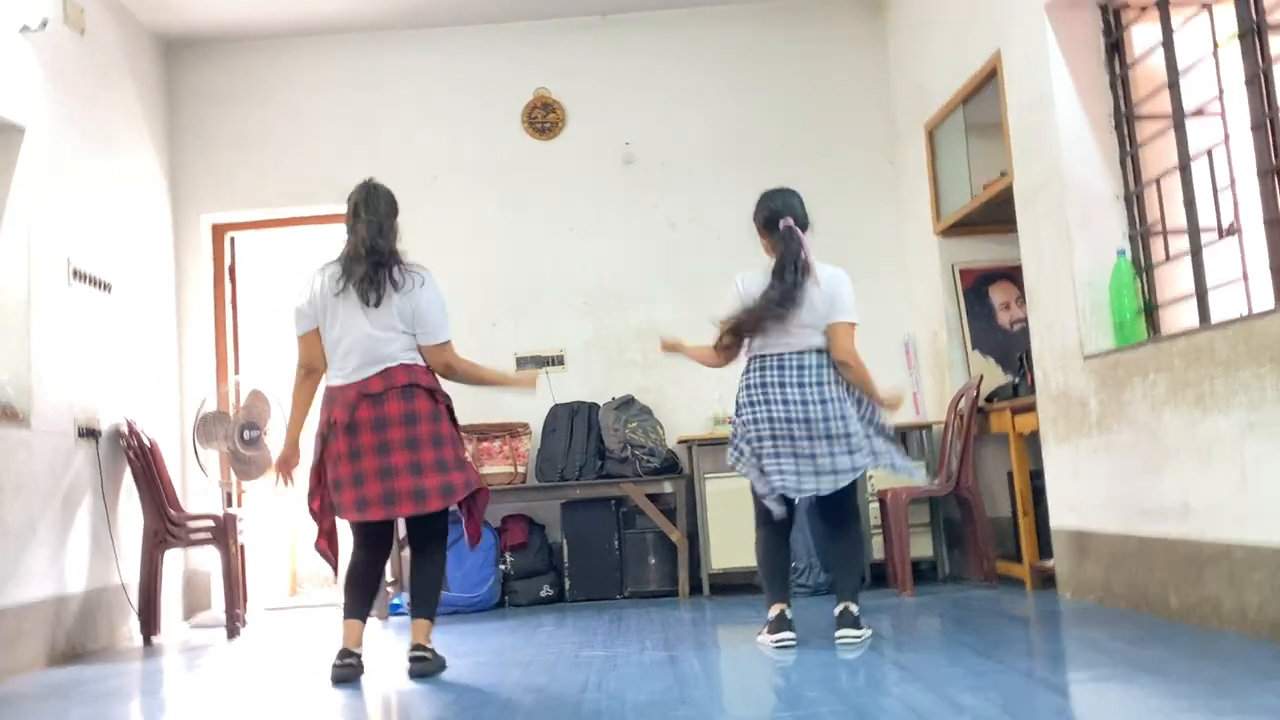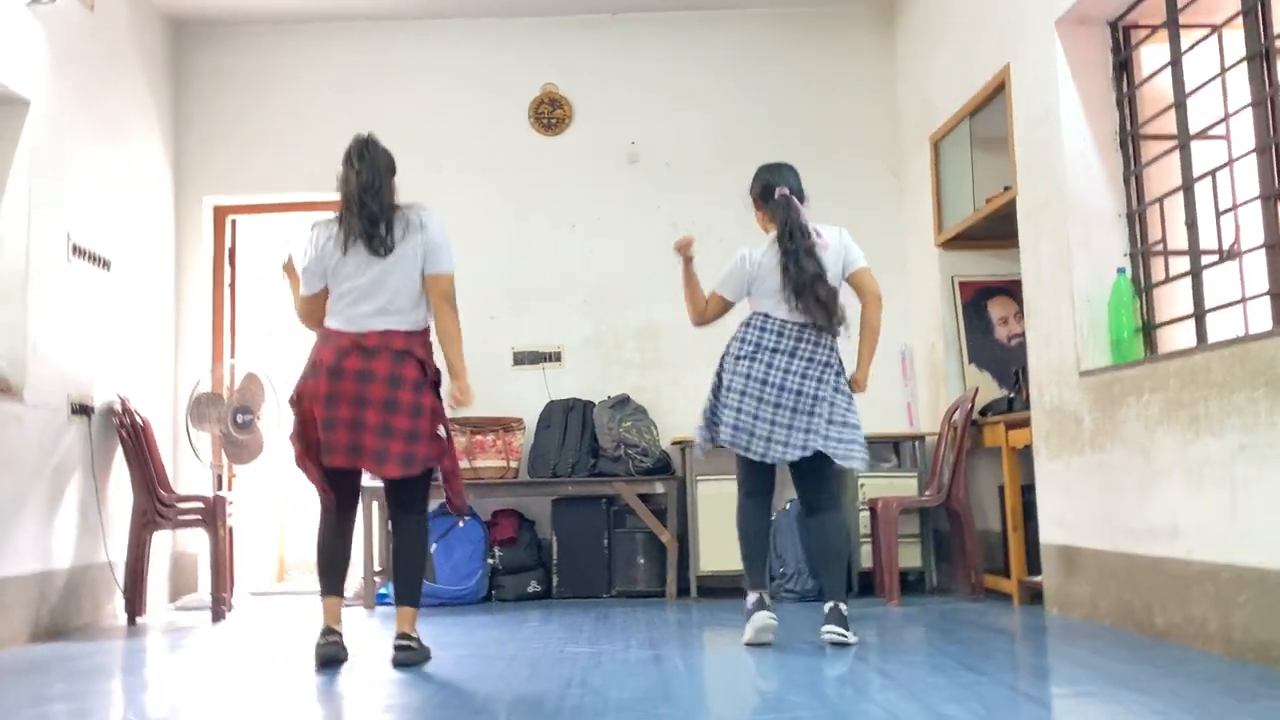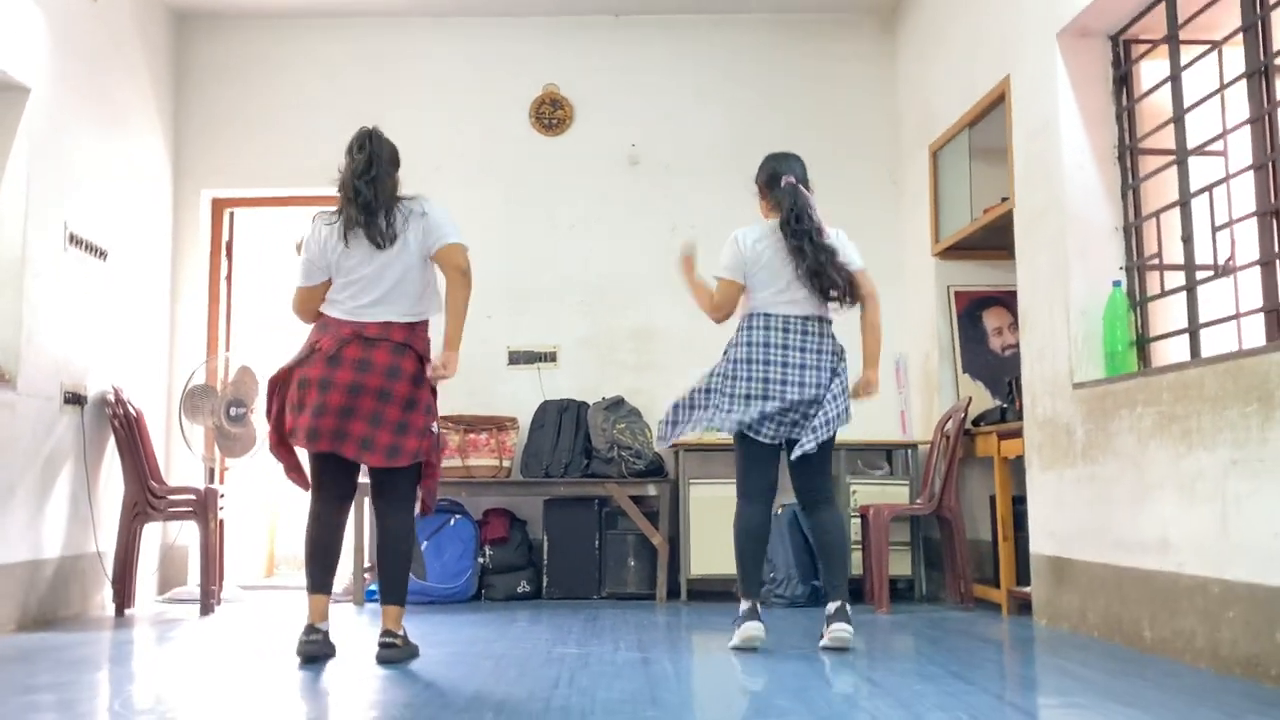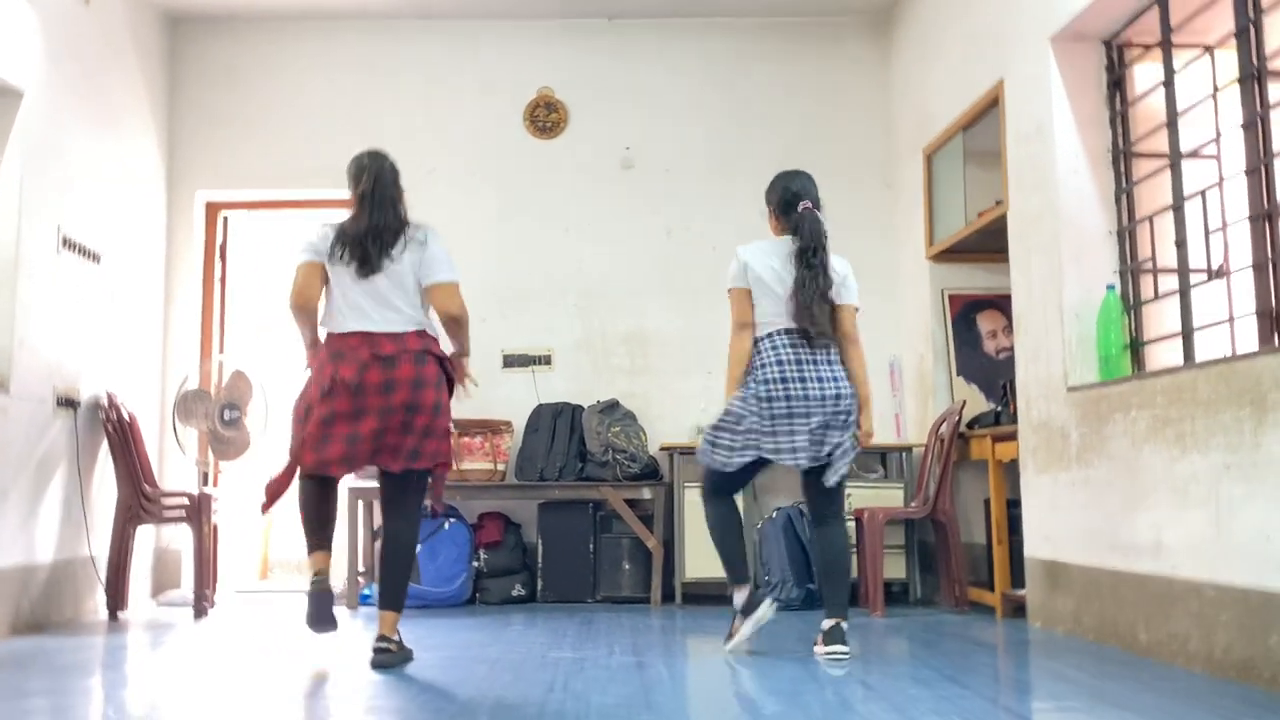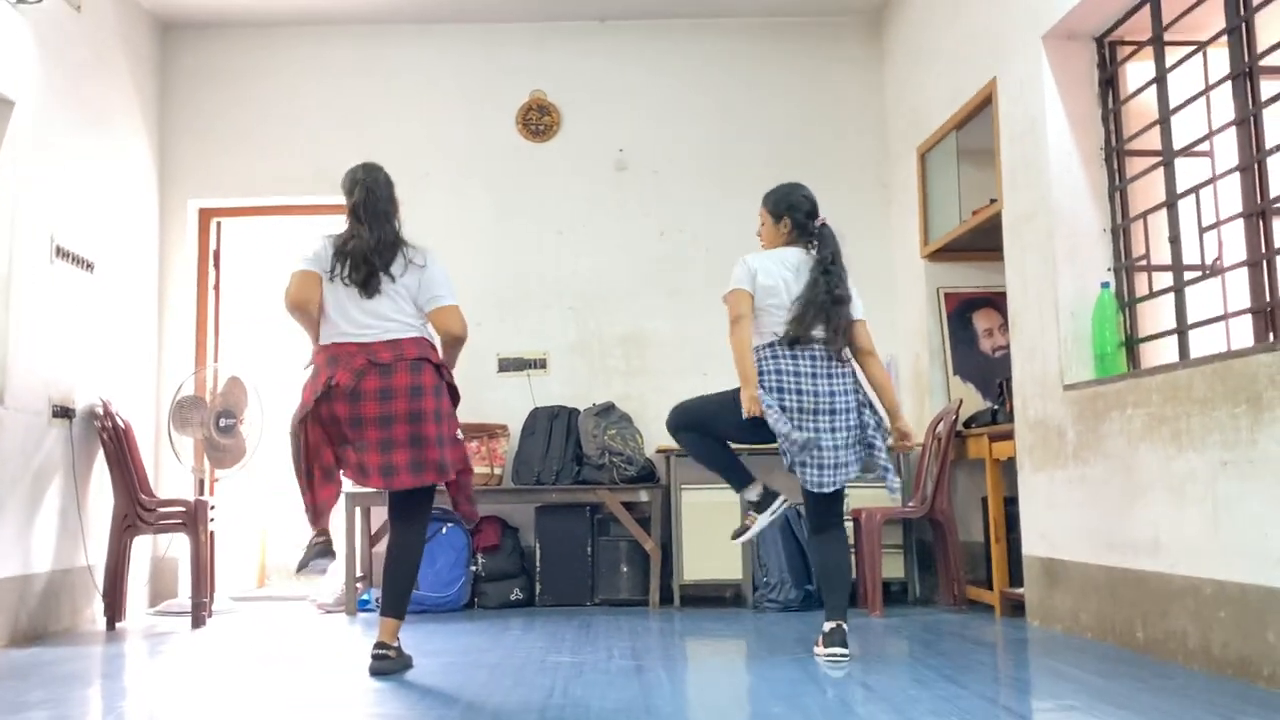
dt=0.2s
person 1, frame 1
left shoulder: (321, 283)
right shoulder: (416, 282)
left elbow: (310, 368)
right elbow: (441, 361)
left wrist: (291, 439)
right wrist: (506, 378)
left hip: (348, 419)
right hip: (411, 409)
left knee: (370, 544)
right knee: (428, 536)
left ankle: (350, 648)
right ankle: (422, 645)
person 1, frame 2
left shoulder: (325, 235)
right shoulder: (422, 226)
left elbow: (311, 317)
right elbow: (442, 300)
left wrist: (295, 281)
right wrist: (458, 371)
left hip: (338, 373)
right hip: (403, 372)
left knee: (338, 505)
right knee: (408, 509)
left ankle: (331, 631)
right ankle: (406, 635)
person 1, frame 3
left shoulder: (327, 228)
right shoulder: (425, 214)
left elbow: (307, 306)
right elbow: (458, 268)
right wrist: (451, 346)
left hip: (335, 360)
right hip: (400, 362)
left knee: (329, 498)
right knee: (395, 504)
left ankle: (316, 627)
right ankle: (391, 632)
person 1, frame 4
left shoulder: (328, 239)
right shoulder: (422, 241)
left elbow: (302, 298)
right elbow: (453, 310)
left wrist: (313, 344)
right wrist: (460, 357)
left hip: (347, 371)
right hip: (414, 372)
left knee: (315, 467)
right knee: (402, 507)
left ankle: (320, 579)
right ankle: (387, 636)
person 1, frame 5
left shoulder: (328, 251)
right shoulder: (420, 261)
left elbow: (298, 301)
right elbow: (455, 330)
left wrist: (322, 340)
right wrist: (445, 366)
left hip: (344, 379)
right hip: (411, 381)
left knee: (307, 430)
right knee: (409, 519)
left ankle: (319, 537)
right ankle: (387, 643)
person 2, frame 1
left shoulder: (748, 285)
right shoulder: (833, 280)
left elbow: (722, 354)
right elbow: (845, 355)
left wrist: (681, 348)
right wrist: (879, 397)
left hip: (765, 407)
right hip: (826, 403)
left knee: (773, 522)
right knee: (841, 517)
left ankle: (779, 614)
right ankle: (847, 610)
person 2, frame 2
left shoulder: (750, 259)
right shoulder: (835, 240)
left elbow: (701, 316)
right elbow: (872, 297)
left wrist: (688, 264)
right wrist: (863, 365)
left hip: (754, 372)
right hip: (814, 378)
left knee: (754, 494)
right knee: (822, 500)
left ankle: (758, 599)
right ankle: (835, 609)
person 2, frame 3
left shoulder: (744, 239)
right shoulder: (832, 238)
left elbow: (721, 310)
right elbow: (868, 299)
left wrist: (690, 273)
right wrist: (870, 366)
left hip: (754, 364)
right hip: (817, 371)
left knee: (755, 493)
right knee: (819, 496)
left ankle: (750, 607)
right ankle: (837, 608)
person 2, frame 4
left shoulder: (749, 256)
right shoulder: (831, 262)
left elbow: (743, 329)
right elbow: (848, 339)
left wrist: (732, 399)
right wrist: (862, 409)
left hip: (772, 382)
right hip: (830, 387)
left knee: (716, 488)
right knee: (826, 514)
left ankle: (745, 596)
right ankle: (834, 627)
person 2, frame 5
left shoulder: (753, 265)
right shoulder: (833, 275)
left elbow: (740, 323)
right elbow: (865, 352)
left wrist: (749, 387)
right wrist: (896, 416)
left hip: (780, 386)
right hip: (836, 395)
left knee: (683, 419)
right knee: (826, 521)
left ankle: (758, 497)
right ankle: (835, 627)
